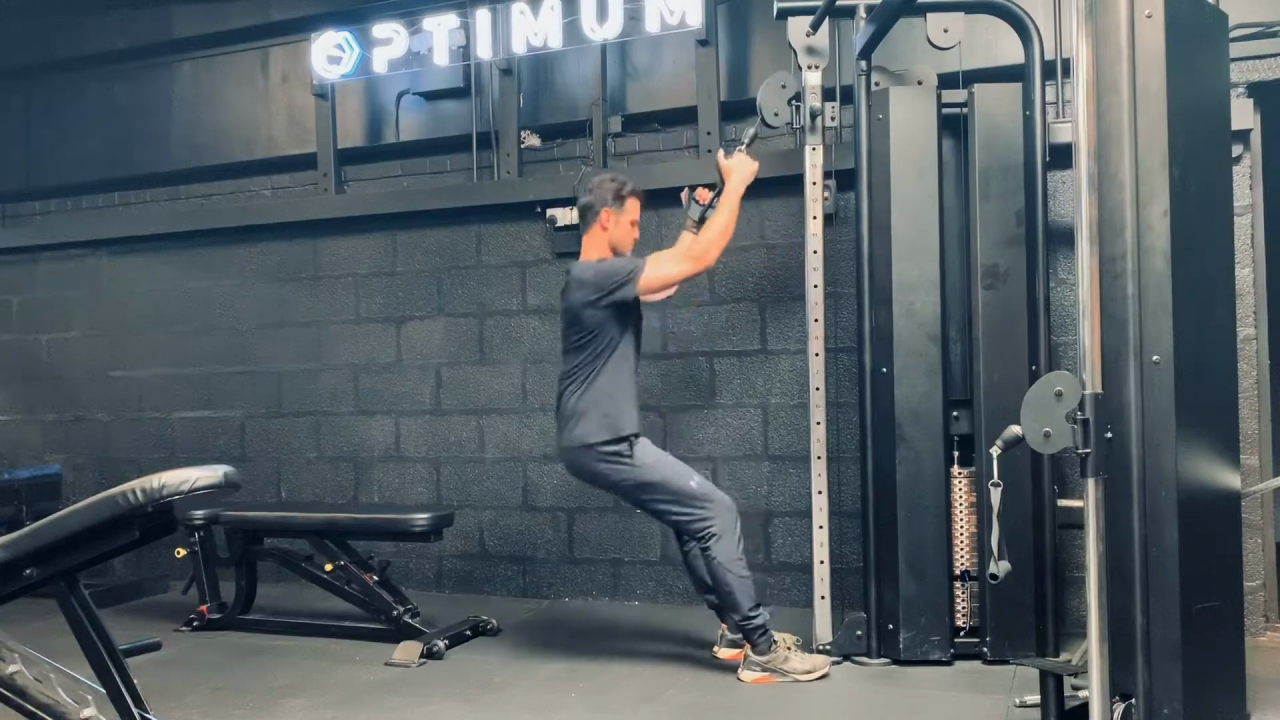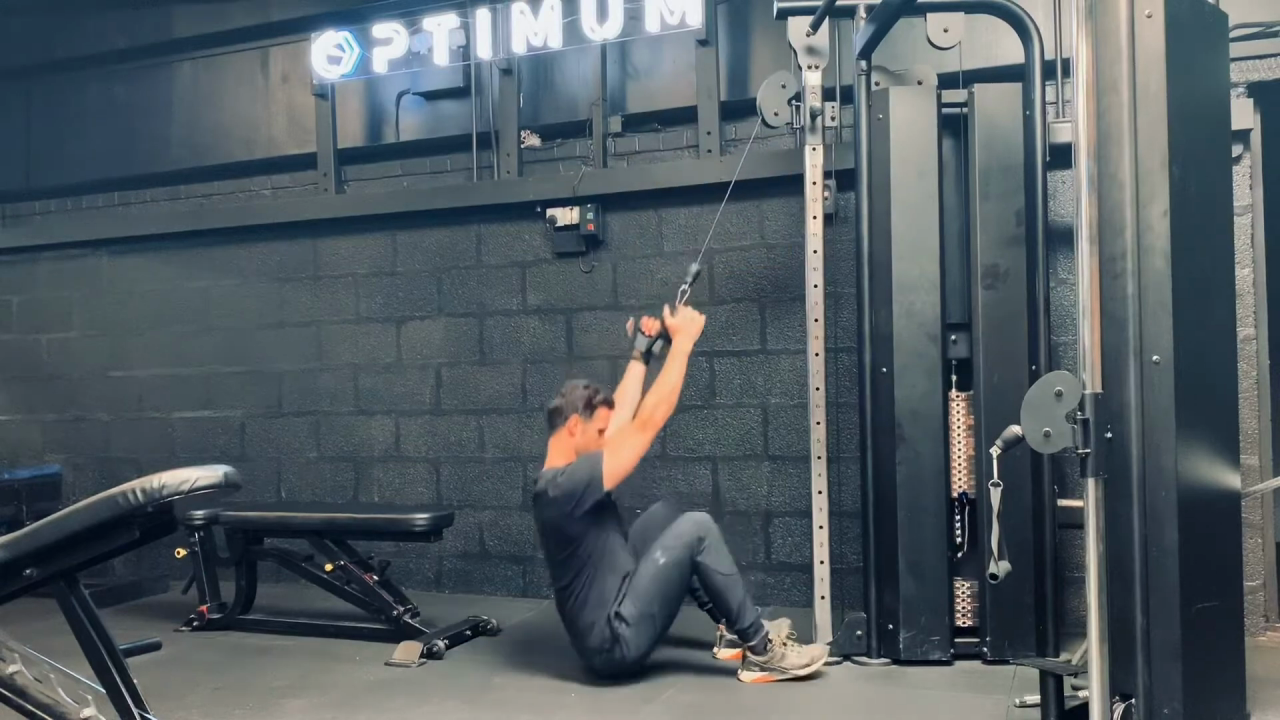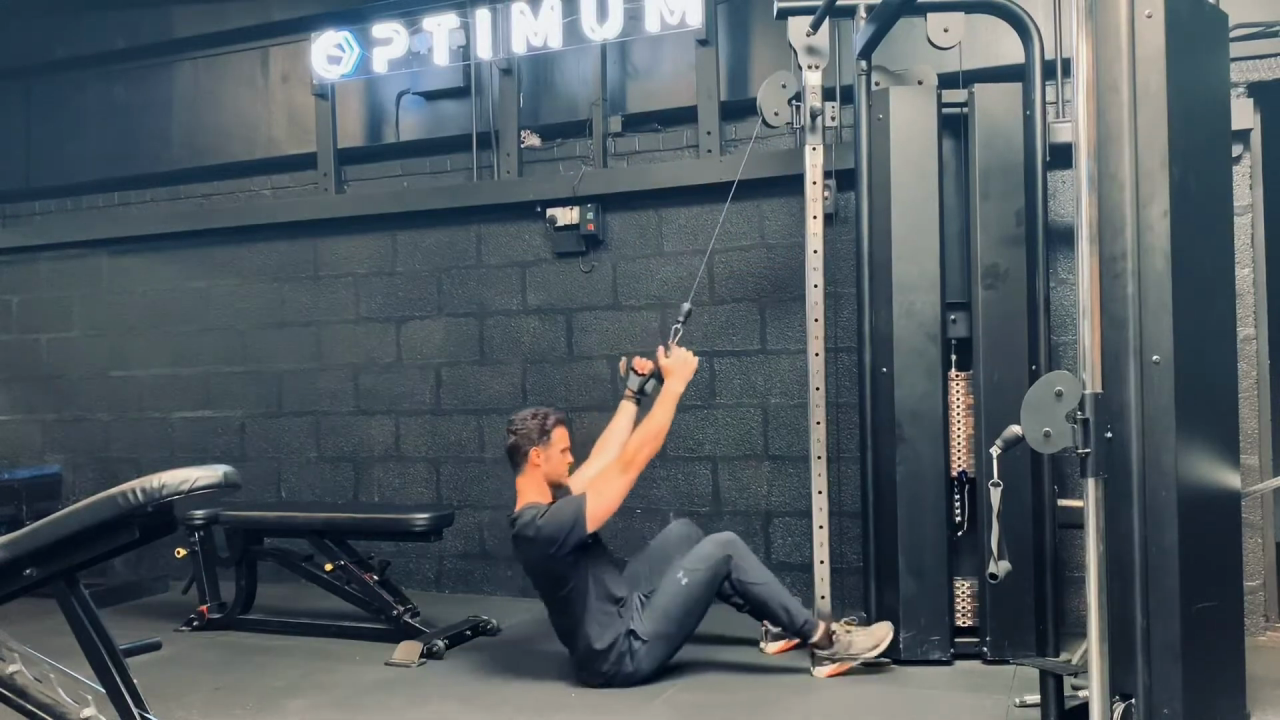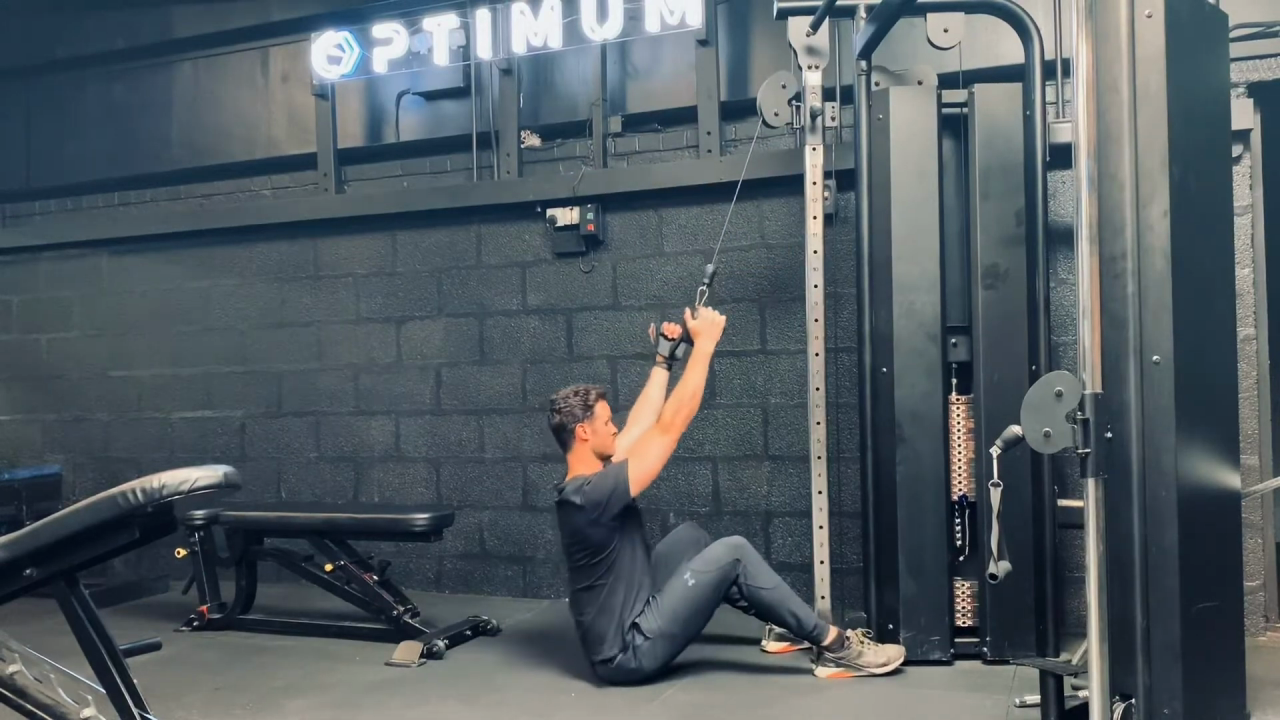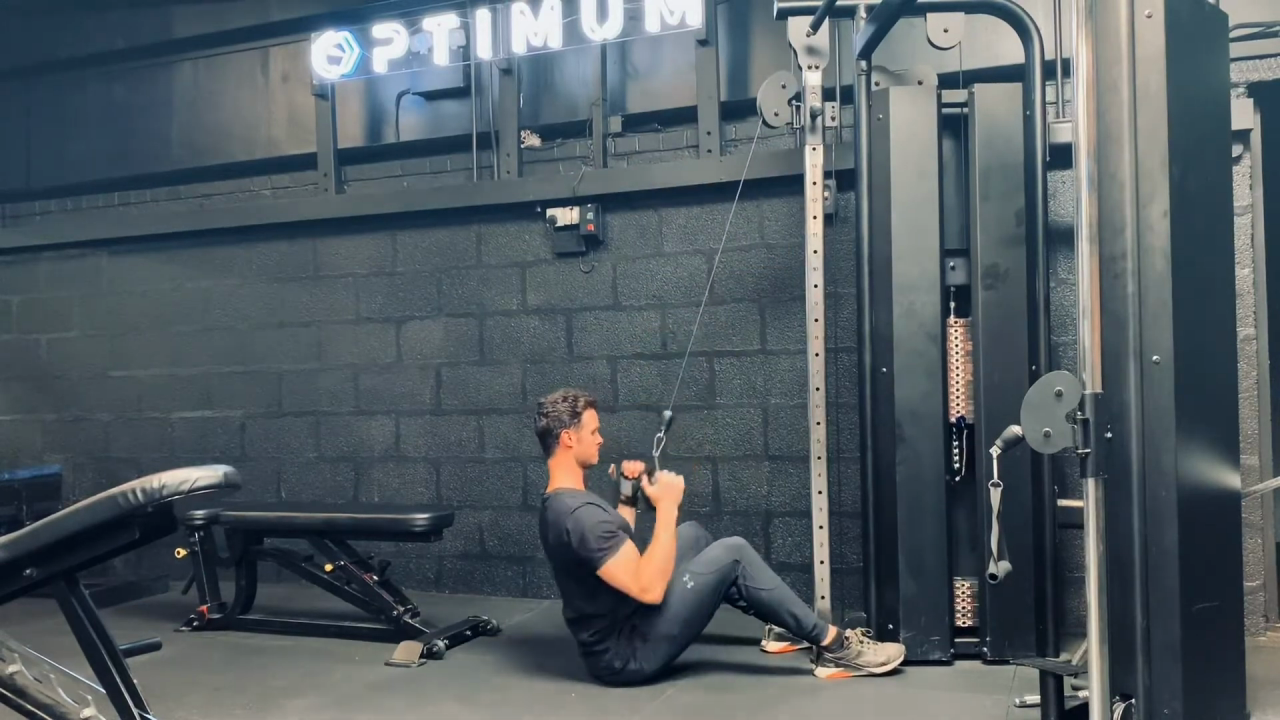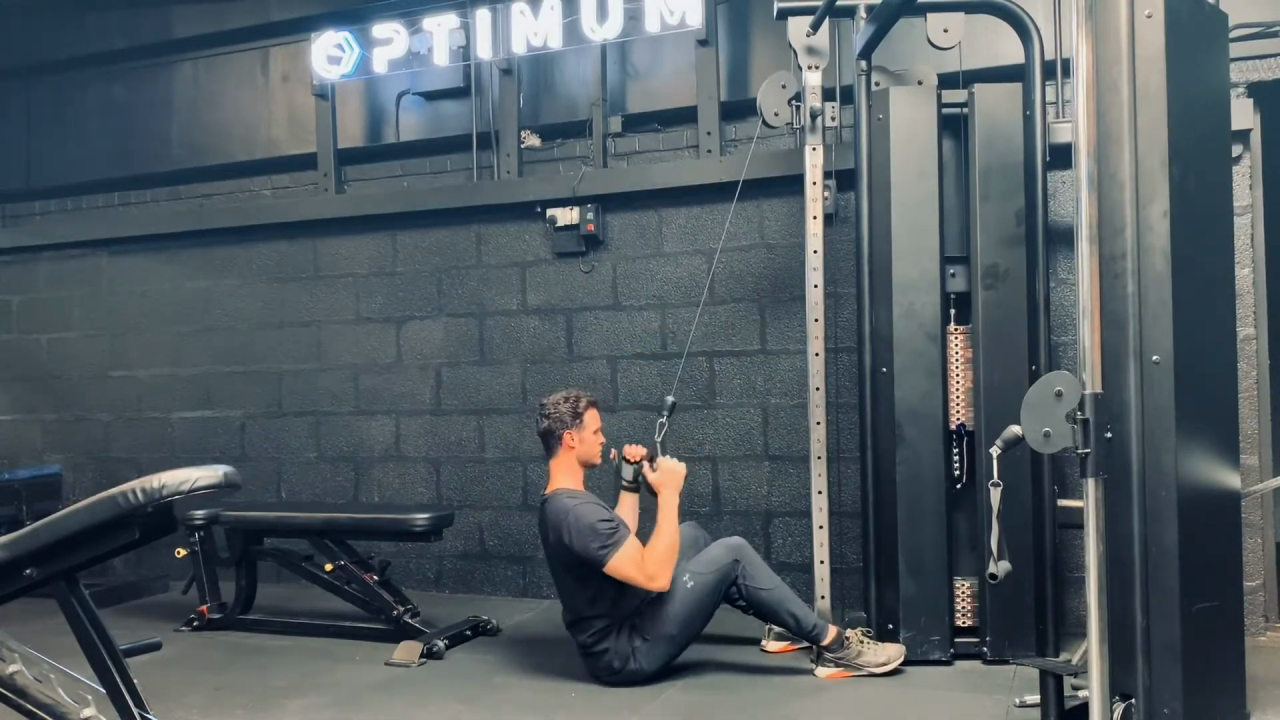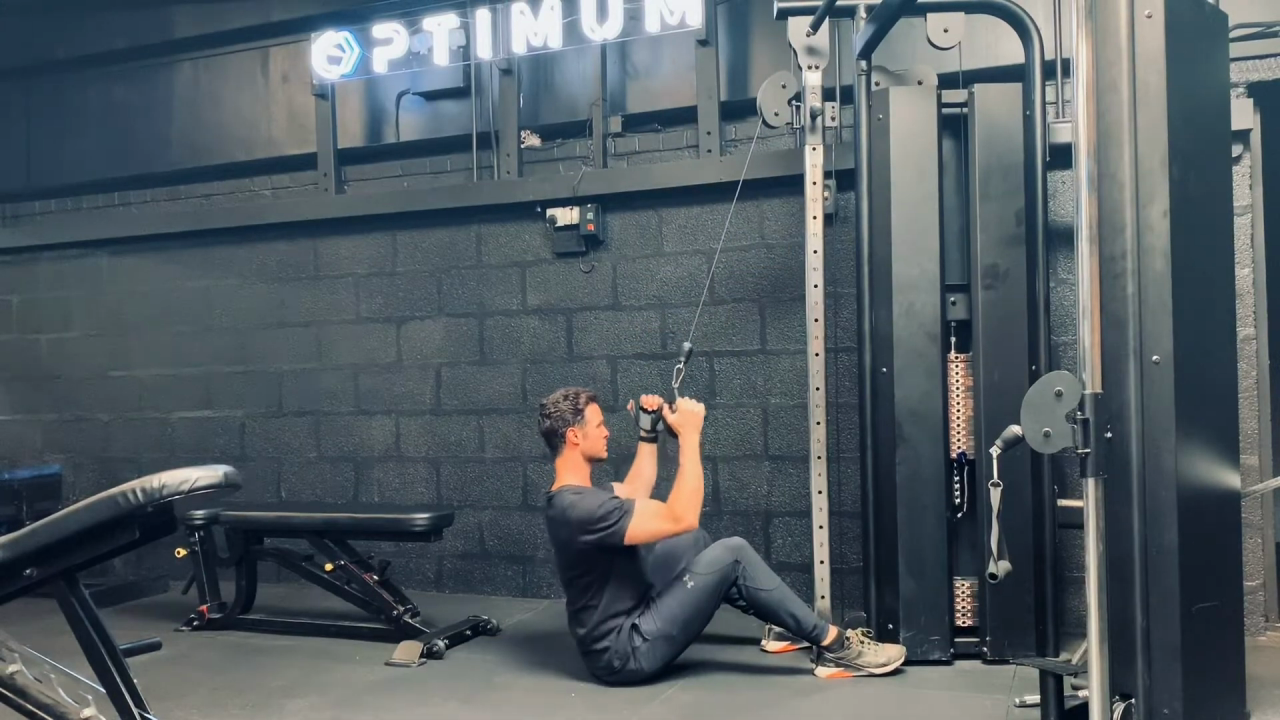
dt=0.7s
person 1, frame 1
left shoulder: (600, 277)
right shoulder: (595, 276)
left elbow: (668, 278)
right elbow: (698, 260)
left wrist: (694, 219)
right wrist: (735, 183)
left hip: (603, 438)
right hip: (603, 441)
left knee: (694, 518)
right knee: (715, 514)
left ankle: (735, 630)
right ankle: (762, 650)
person 1, frame 2
left shoulder: (561, 476)
right shoulder: (563, 489)
left elbow: (621, 418)
right elbow: (646, 425)
left wrist: (641, 353)
right wrist: (683, 340)
left hip: (611, 617)
right hip: (615, 641)
left knee: (666, 518)
right knee: (696, 527)
left ankle: (732, 630)
right ankle: (761, 650)
person 1, frame 3
left shoulder: (544, 507)
right shoulder: (546, 527)
left elbow: (604, 459)
right elbow: (630, 464)
left wrist: (633, 393)
right wrist: (674, 383)
right hip: (624, 653)
left knee: (683, 533)
right knee: (723, 547)
left ankle: (778, 623)
right ankle: (826, 643)
person 1, frame 4
left shoulder: (587, 482)
right shoulder: (593, 494)
left elbow: (642, 424)
right elbow: (672, 425)
left wrist: (664, 358)
right wrist: (704, 342)
left hip: (625, 628)
right hip: (629, 652)
left knee: (691, 537)
right knee: (732, 552)
left ankle: (783, 626)
right ankle: (836, 647)
person 1, frame 5
left shoulder: (560, 503)
right shoulder: (577, 514)
right elbow: (652, 587)
right wrist: (667, 506)
left hip: (620, 626)
right hip: (625, 654)
left knee: (692, 535)
right knee: (732, 553)
left ankle: (782, 624)
right ankle: (834, 647)
person 1, frame 6
left shoulder: (561, 503)
right shoulder: (577, 513)
left elbow: (620, 539)
right elbow: (657, 576)
left wrist: (631, 481)
right wrist: (668, 493)
left hip: (621, 624)
right hip: (624, 653)
left knee: (691, 535)
right knee: (732, 553)
left ankle: (783, 625)
right ankle: (835, 646)
person 1, frame 7
left shoulder: (572, 496)
right shoulder: (582, 508)
left elbow: (635, 493)
right elbow: (682, 517)
left wrist: (649, 432)
right wrist: (689, 435)
left hip: (624, 619)
right hip: (626, 651)
left knee: (695, 542)
right knee: (731, 553)
left ankle: (783, 626)
right ankle: (834, 646)
